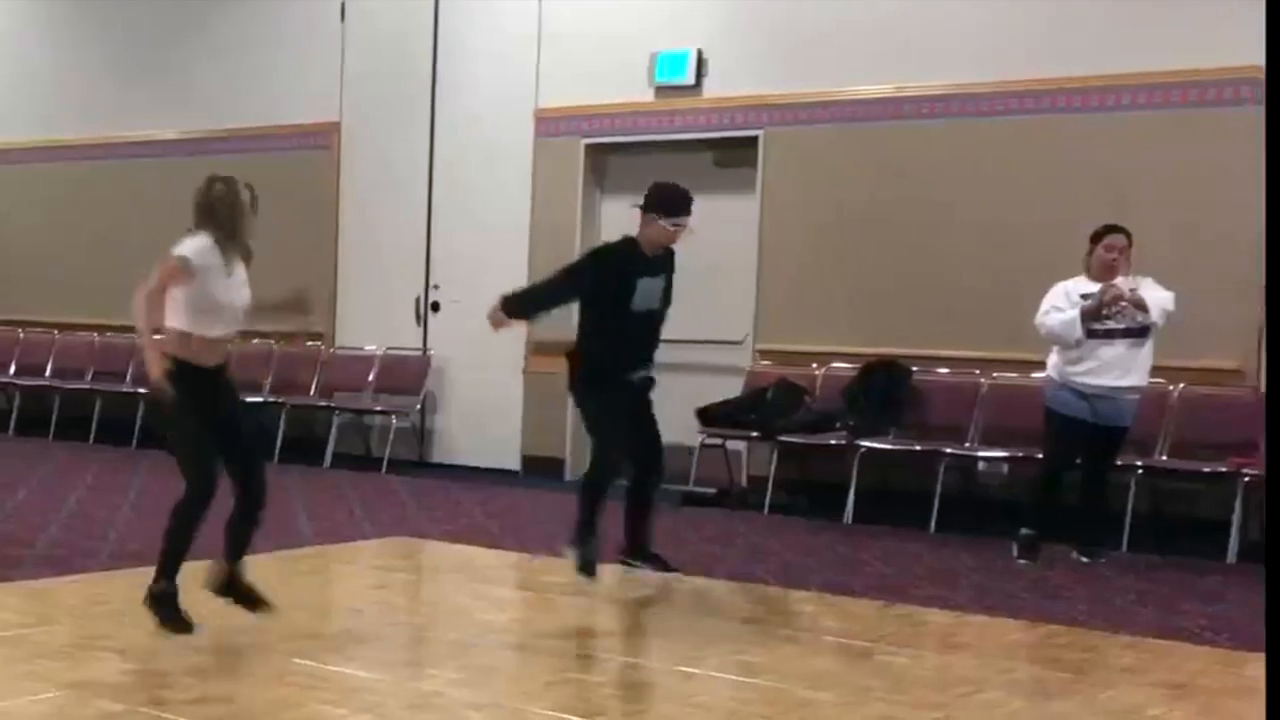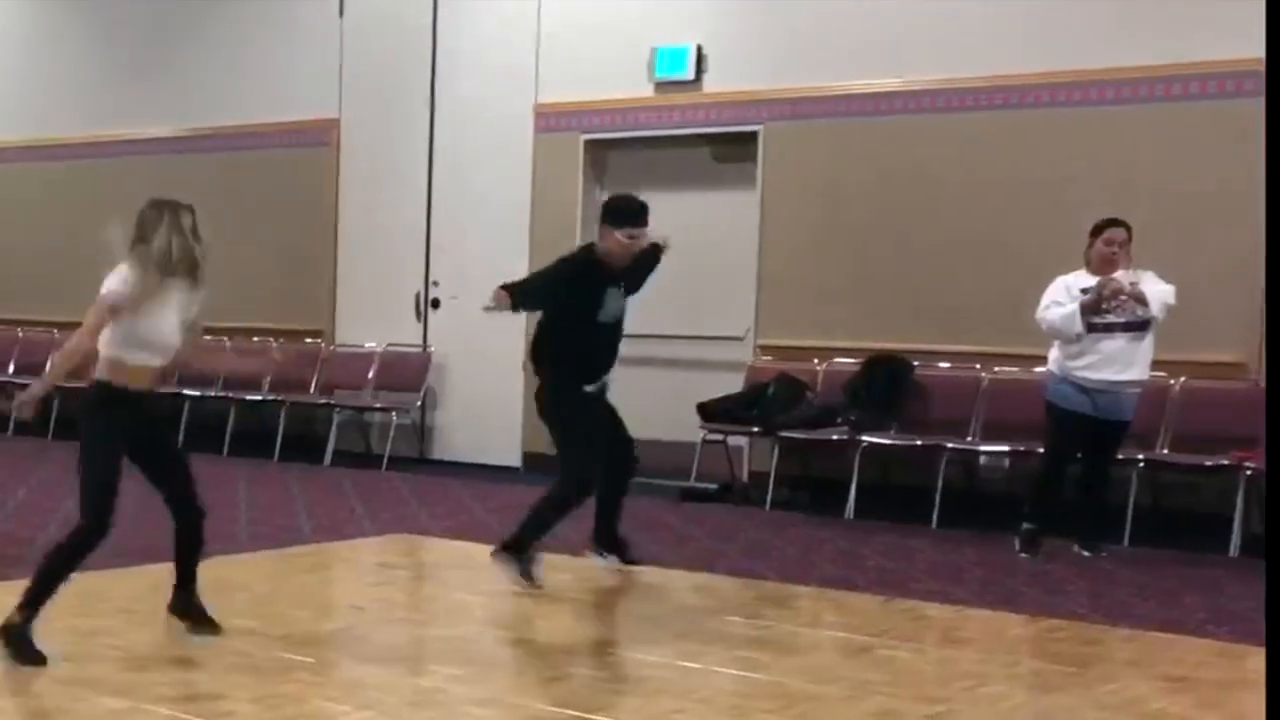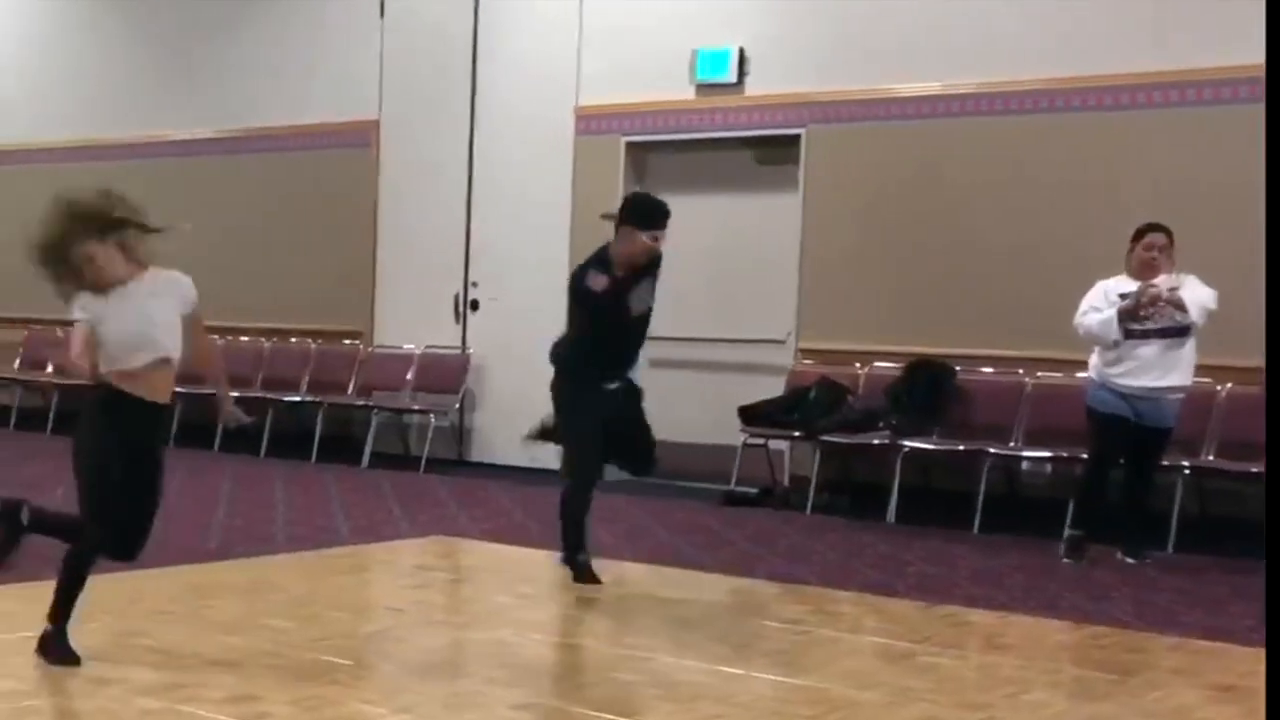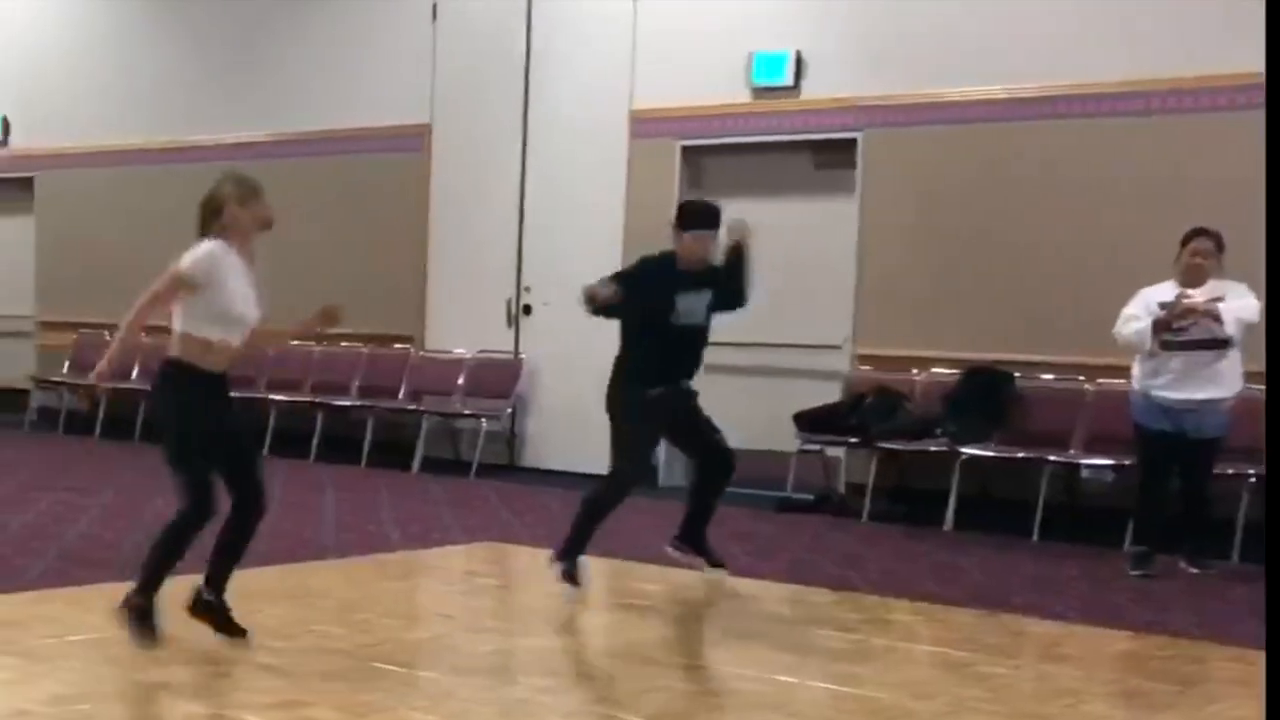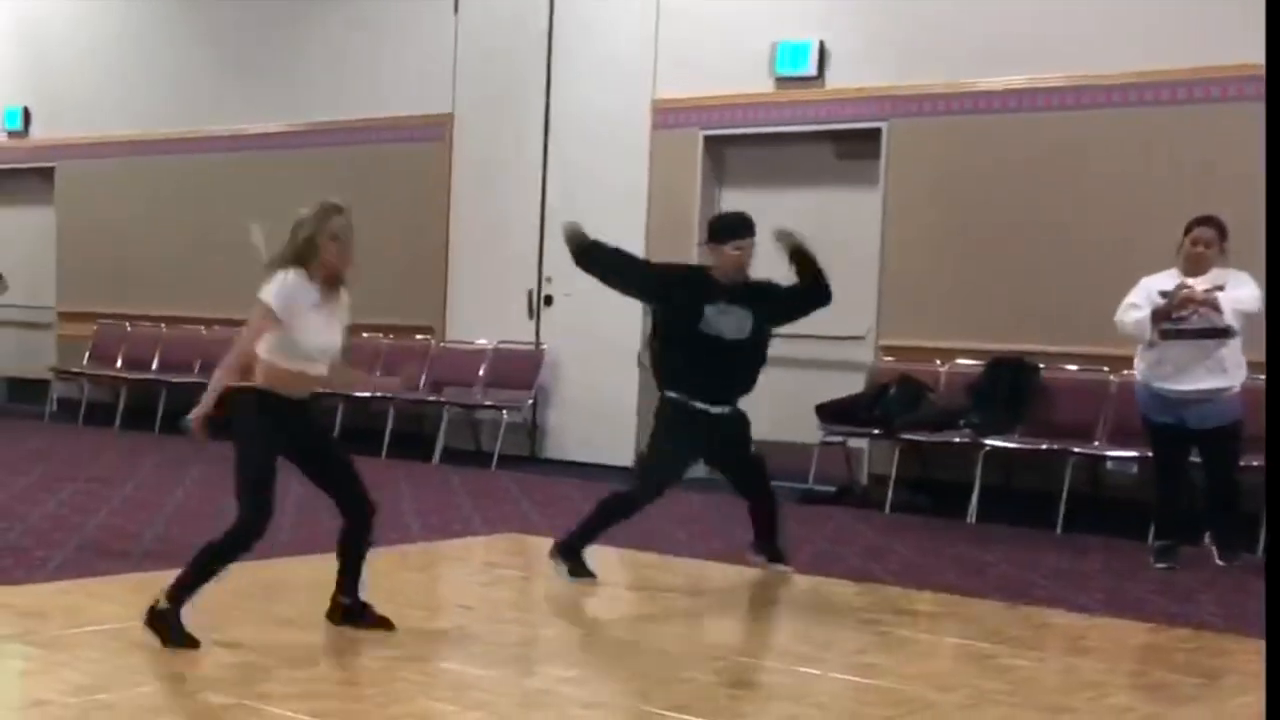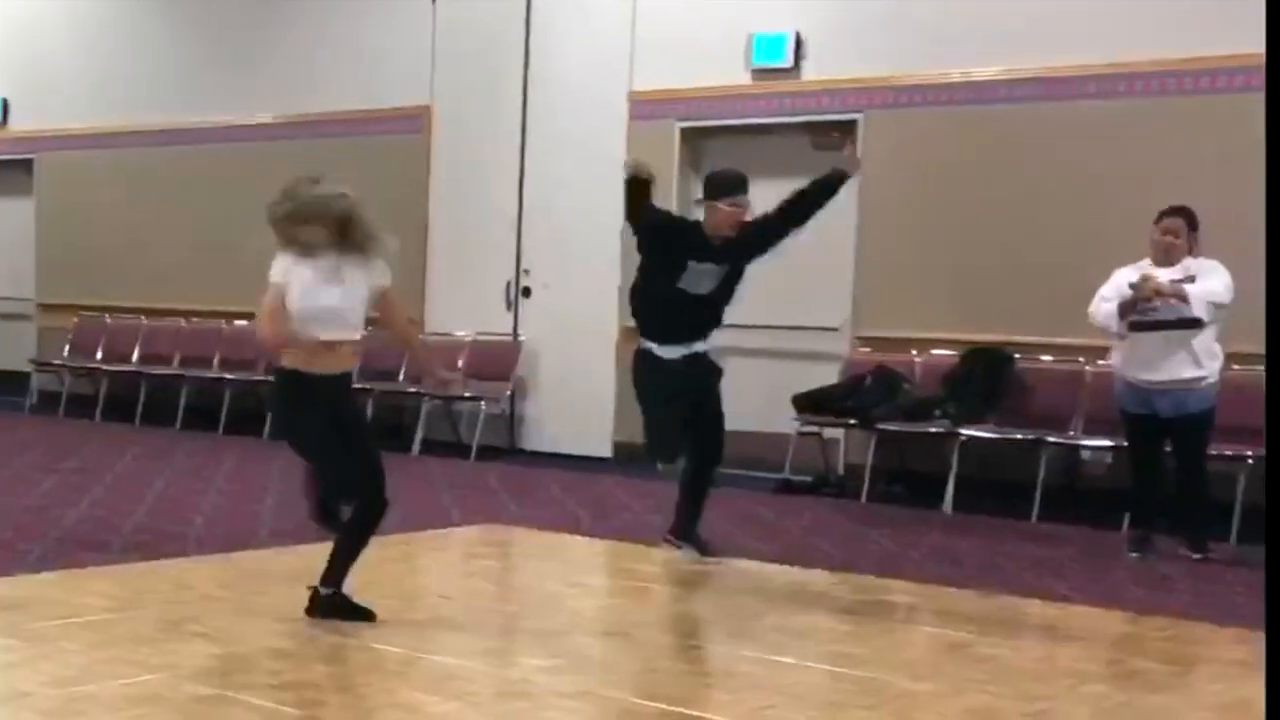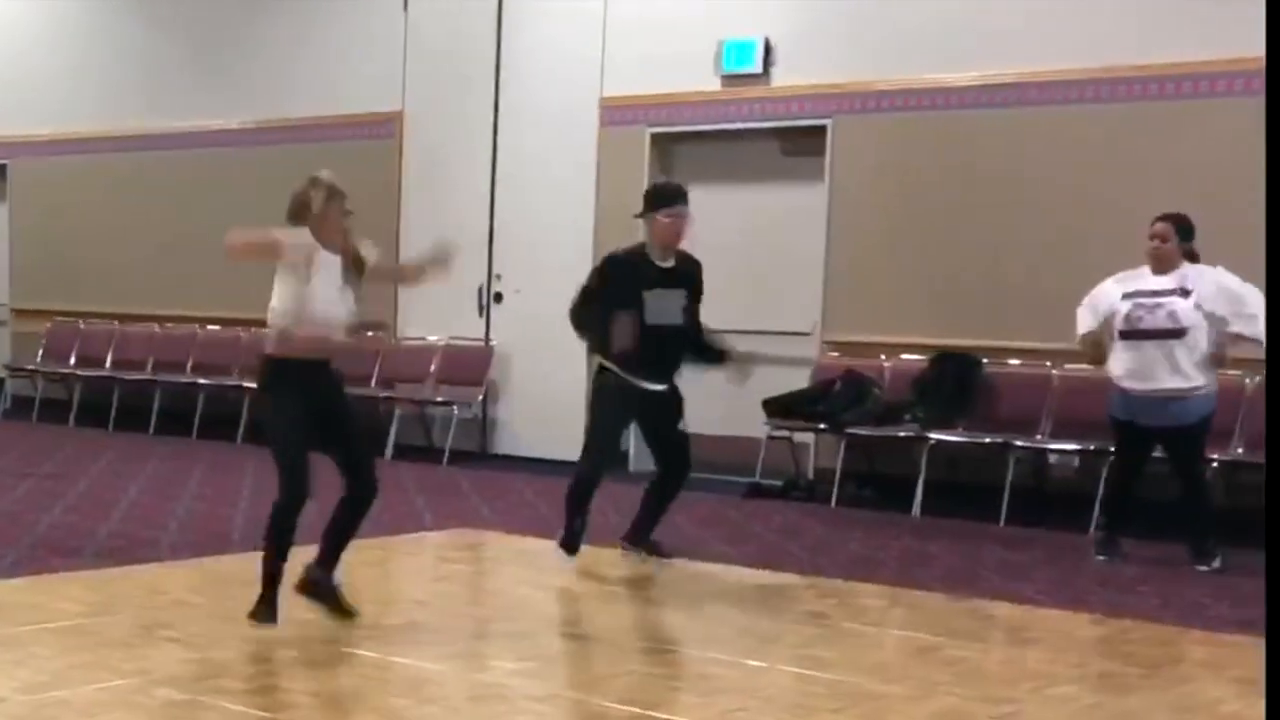
dt=0.4s
person 1, frame 1
left shoulder: (233, 257)
right shoulder: (197, 249)
right elbow: (146, 296)
left wrist: (287, 307)
right wrist: (150, 352)
left hip: (216, 380)
right hip: (185, 378)
left knee: (252, 484)
right knee: (200, 489)
left ankle: (230, 573)
right ankle: (163, 589)
person 1, frame 2
left shoulder: (183, 288)
right shoulder: (130, 279)
left elbow: (194, 353)
right elbow: (86, 336)
left wrist: (247, 365)
right wrist: (42, 385)
left hip: (146, 409)
right hip: (109, 409)
left knee: (190, 511)
right knee: (95, 524)
left ankle: (185, 599)
person 1, frame 3
left shoulder: (175, 284)
right shoulder: (90, 298)
left elbow: (200, 345)
right elbow: (83, 365)
left wrist: (224, 396)
right wrist: (82, 360)
left hip: (151, 421)
right hip: (107, 414)
left knee: (126, 540)
right knee: (97, 531)
right ankle: (54, 630)
person 1, frame 4
left shoulder: (243, 263)
right shoulder: (209, 255)
right elbow: (149, 303)
left wrist: (307, 328)
right wrist: (113, 356)
left hip: (214, 391)
right hip: (182, 387)
left knee: (252, 498)
right knee: (201, 504)
left ankle: (211, 595)
right ankle: (141, 599)
person 1, frame 5
left shoulder: (337, 299)
right shoulder: (290, 285)
right elbow: (244, 347)
left wrist: (373, 383)
right wrist: (208, 401)
left hip: (301, 416)
right hip: (264, 412)
left knee: (361, 508)
right knee: (251, 524)
left ankle: (346, 602)
right ankle: (168, 608)
person 1, frame 6
left shoulder: (367, 265)
right shoulder: (289, 263)
left elbow: (399, 325)
right elbow: (266, 331)
right wrist: (288, 337)
left hip: (340, 392)
right hip: (298, 391)
left knee: (375, 497)
right knee: (344, 485)
left ankle: (328, 591)
right ankle: (320, 490)
person 1, frame 7
left shoulder: (356, 254)
right shoulder: (297, 244)
left elbow: (400, 274)
right elbow: (235, 244)
left wrist: (429, 262)
right wrist: (284, 242)
left hip: (320, 377)
right hip: (286, 380)
left knee: (364, 483)
right knee: (295, 489)
left ankle: (319, 574)
right ankle: (269, 593)
person 2, frame 1
left shoulder: (665, 261)
right shoulder: (610, 260)
right elbow: (559, 286)
right wrist: (512, 306)
left hip: (634, 380)
right hip: (598, 379)
left knee: (648, 460)
right knee: (609, 462)
left ankle: (635, 547)
right ankle: (584, 540)
person 2, frame 2
left shoulder: (621, 268)
right shoulder: (577, 269)
right elbow: (537, 287)
left wrist: (653, 254)
right wrist: (509, 296)
left hip: (588, 390)
right hip: (564, 392)
left knee: (622, 460)
right knee: (583, 476)
left ankle: (606, 539)
right ankle: (515, 549)
person 2, frame 3
left shoulder: (647, 263)
right shoulder: (590, 277)
right elbow: (583, 337)
right wrist: (599, 296)
left hip: (617, 383)
right hip: (578, 386)
left knee: (642, 458)
right knee: (584, 473)
left ankle: (559, 432)
right ankle: (575, 554)
person 2, frame 4
left shoulder: (710, 277)
right shoulder: (651, 273)
left elbow: (732, 297)
right elbow: (609, 300)
left wrist: (737, 249)
right wrist: (601, 295)
left hip: (675, 393)
right hip: (636, 394)
left knee: (719, 462)
right knee: (625, 478)
left ankle: (690, 540)
right ankle: (568, 553)
person 2, frame 5
left shoulder: (762, 298)
right shoulder: (679, 283)
left elbow: (818, 296)
right elbow: (624, 269)
left wrist: (799, 253)
right wrist: (581, 245)
left hip: (724, 417)
right hip: (681, 411)
left knee: (757, 487)
right knee: (645, 489)
left ankle: (766, 547)
right ankle: (571, 548)
person 2, frame 6
left shoulder: (741, 240)
right shoulder: (670, 235)
left elbow: (792, 213)
right elbow: (640, 215)
left wrist: (841, 174)
right wrist: (638, 182)
left hip: (695, 360)
right hip: (656, 361)
left knee: (709, 449)
right knee: (669, 447)
left ankle: (683, 530)
person 2, frame 7
left shoulder: (689, 271)
right shoulder: (620, 267)
right elbow: (583, 313)
left wrist: (721, 356)
right wrist: (606, 333)
left hip: (660, 388)
right hip: (617, 384)
left knee: (676, 464)
right knee: (596, 460)
left ankle: (638, 535)
right ankle: (571, 536)
person 3, frame 1
left shoulder: (1142, 287)
right shoulder: (1068, 289)
left elbow: (1165, 304)
right elbow: (1048, 326)
left wrist: (1133, 299)
right wrist: (1091, 309)
left hip: (1119, 399)
right hip: (1071, 394)
left knee: (1098, 473)
right knee: (1055, 465)
left ankle: (1088, 542)
right ankle: (1031, 533)
person 3, frame 2
left shoulder: (1143, 280)
right shoulder: (1068, 283)
left elbow: (1165, 297)
right elbow: (1049, 320)
left wrist: (1131, 292)
right wrist: (1091, 303)
left hip: (1120, 392)
right hip: (1071, 387)
left knee: (1099, 467)
right knee: (1057, 459)
left ankle: (1089, 535)
right ankle: (1032, 527)
person 3, frame 3
left shoulder: (1184, 284)
right shoulder: (1107, 288)
left elbow: (1206, 301)
right elbow: (1087, 326)
left wrist: (1169, 298)
right wrist: (1128, 309)
left hip: (1162, 399)
right hip: (1112, 393)
left knee: (1142, 472)
right knee: (1100, 464)
left ankle: (1131, 541)
right ankle: (1078, 534)
person 3, frame 4
left shoulder: (1232, 292)
right shoulder: (1152, 295)
left elbow: (1248, 312)
right elbow: (1126, 334)
left wrist: (1206, 309)
right wrist: (1165, 320)
left hip: (1208, 409)
right hip: (1157, 405)
left knee: (1196, 483)
right knee: (1153, 480)
left ankle: (1192, 550)
right ankle: (1143, 549)
person 3, frame 5
left shoulder: (1235, 280)
right shoulder: (1154, 283)
left elbow: (1248, 302)
right elbow: (1127, 321)
left wrist: (1204, 298)
right wrist: (1166, 309)
left hip: (1217, 398)
right hip: (1162, 396)
left knee: (1223, 473)
right knee: (1169, 474)
left ankle: (1222, 538)
right ankle: (1166, 542)
person 3, frame 6
left shoulder: (1208, 270)
right shoulder: (1126, 274)
left elbow: (1217, 295)
right elbow: (1099, 313)
left wrist: (1170, 290)
right wrist: (1133, 301)
left hip: (1192, 388)
right hip: (1138, 387)
left knee: (1192, 465)
right knee: (1144, 464)
left ankle: (1195, 537)
right ankle: (1140, 531)
person 3, frame 7
left shoulder: (1208, 280)
right shoulder: (1123, 282)
left elbow: (1253, 306)
right elbow: (1089, 307)
left wrist: (1225, 344)
right wrist: (1091, 337)
left hip: (1188, 398)
right hip: (1131, 397)
left knee: (1191, 475)
right knee: (1124, 470)
left ankle: (1203, 546)
right ankle: (1108, 534)
